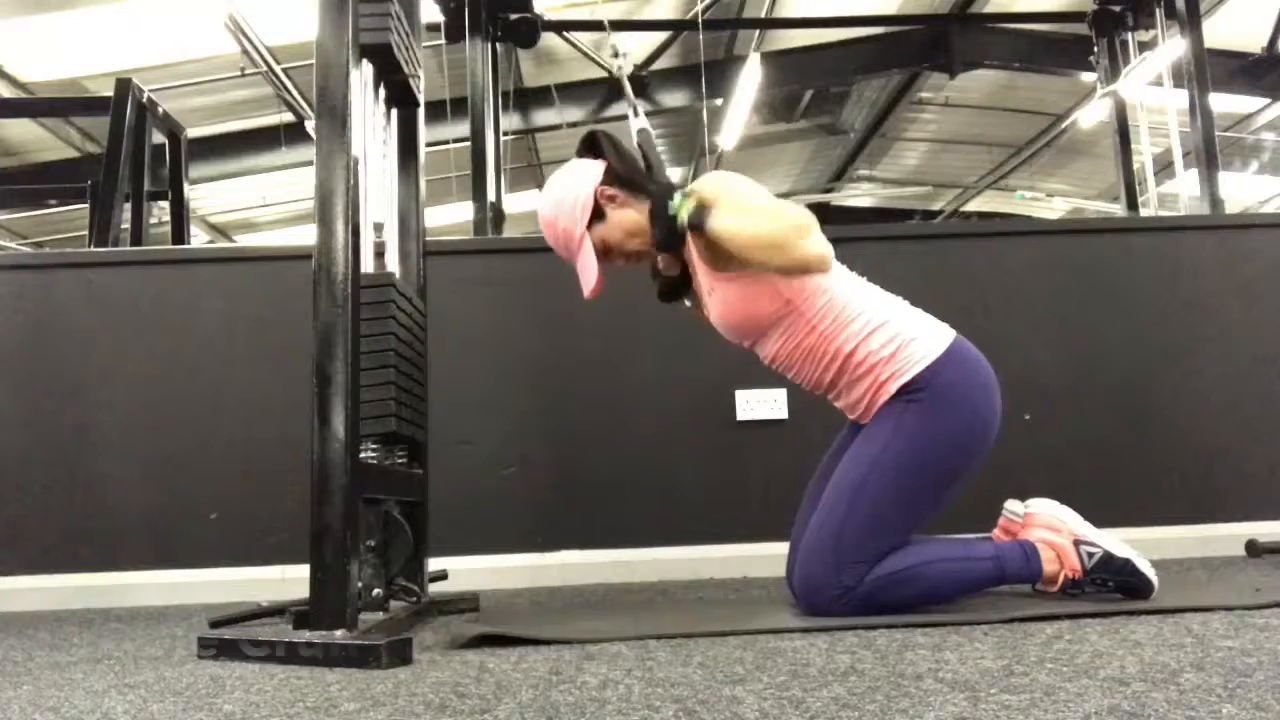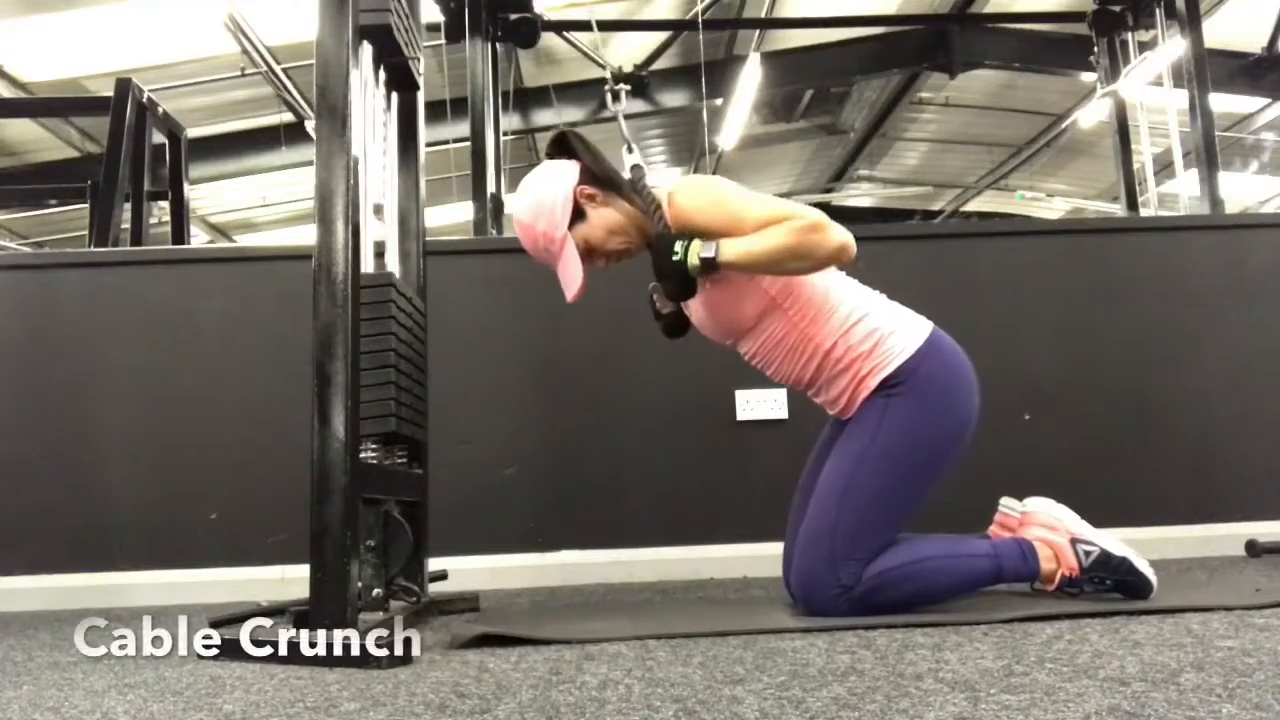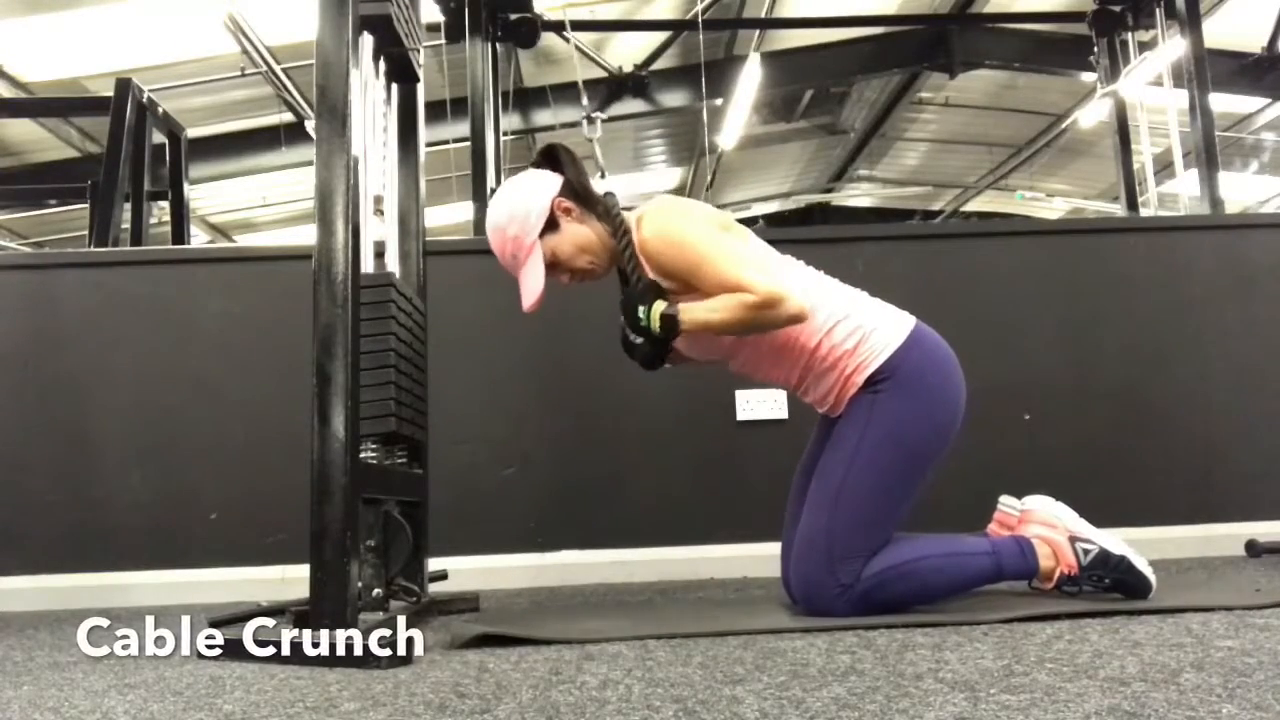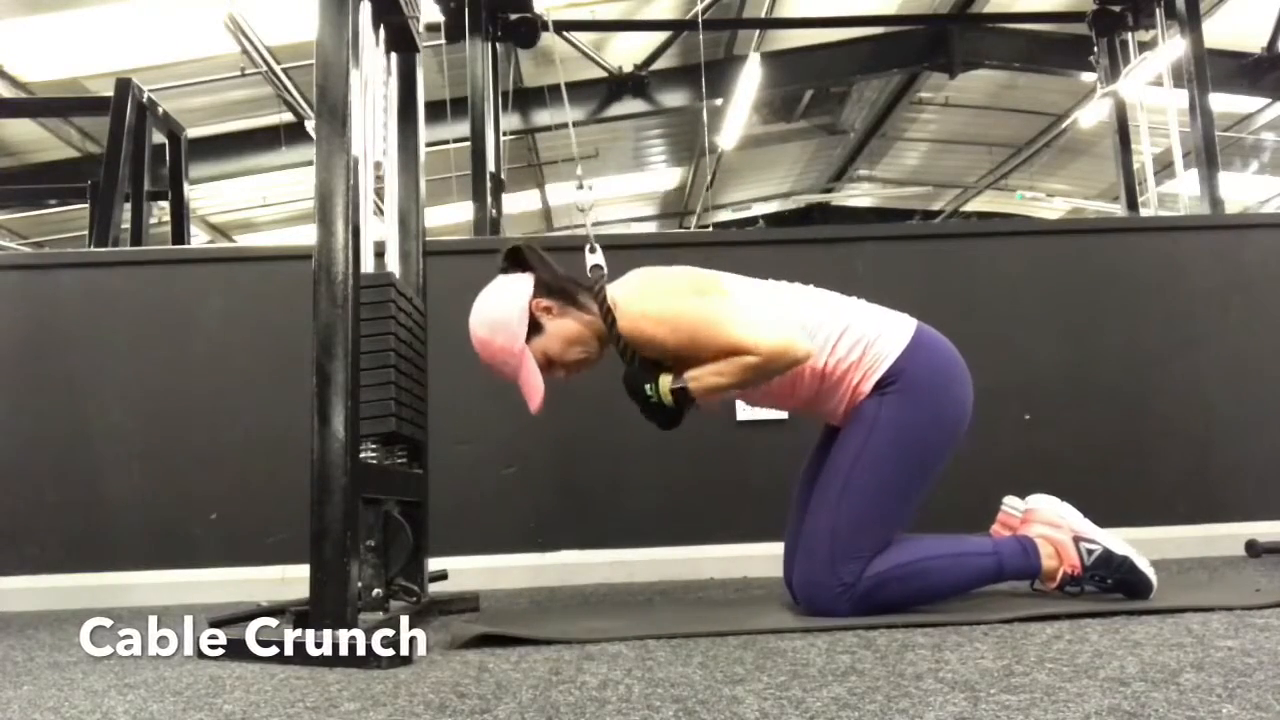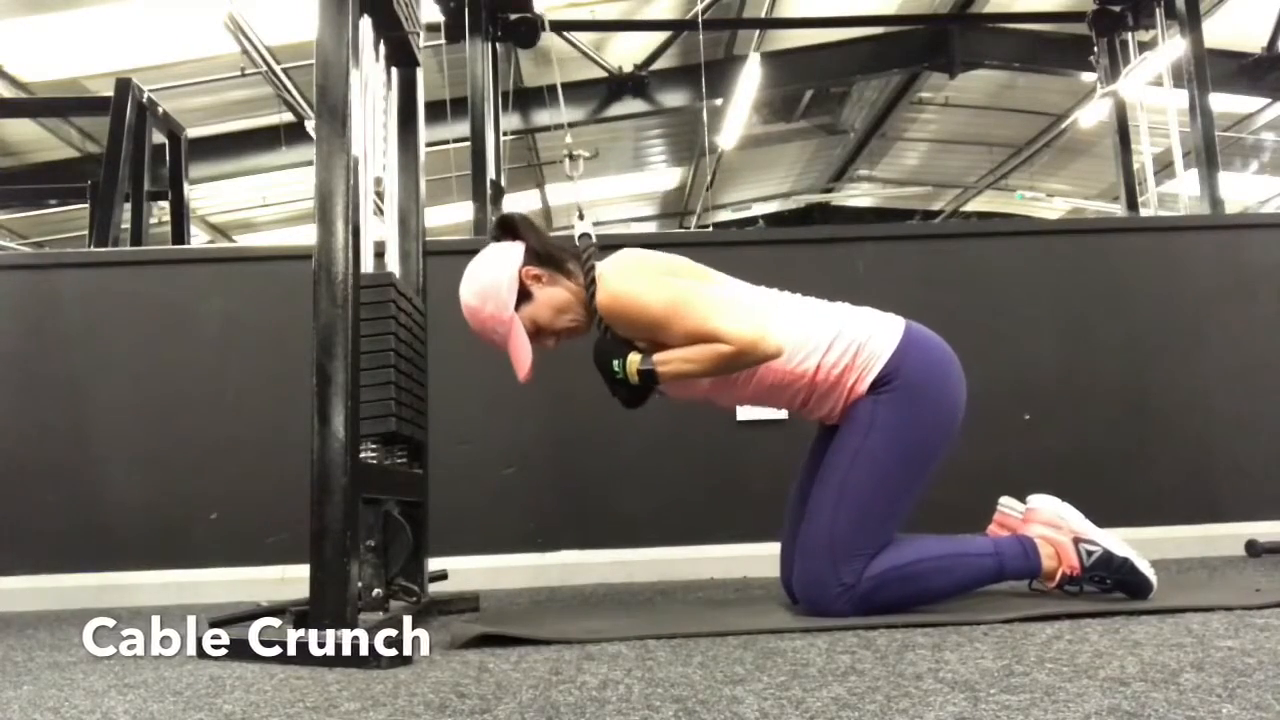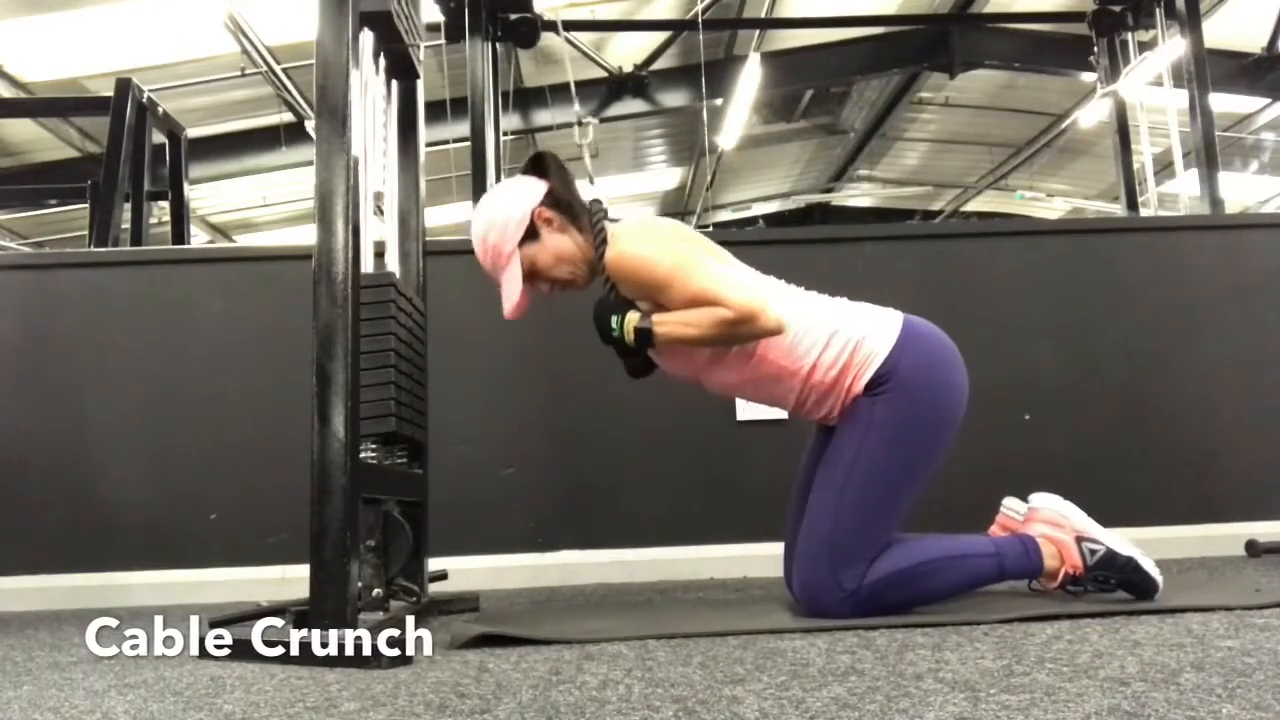
dt=0.7s
person 1, frame 1
left shoulder: (711, 197)
right shoulder: (690, 247)
left elbow: (810, 251)
left wrist: (697, 214)
right wrist: (686, 292)
left hip: (936, 388)
right hip: (902, 396)
left knee: (826, 587)
right knee: (812, 573)
left ankle: (1056, 556)
right ankle: (1016, 534)
person 1, frame 2
left shoulder: (690, 203)
right shoulder: (674, 246)
left elbow: (830, 239)
left wrist: (705, 256)
right wrist: (684, 312)
left hip: (914, 381)
right hip: (878, 392)
left knee: (826, 586)
right knee: (808, 575)
left ankle: (1053, 556)
right ankle: (1013, 532)
person 1, frame 3
left shoulder: (660, 229)
right shoulder: (644, 259)
left elbow: (783, 302)
left wrist: (668, 316)
right wrist: (665, 346)
left hip: (902, 377)
right hip: (873, 384)
left knee: (825, 588)
right knee: (807, 577)
left ankle: (1051, 554)
right ankle: (1014, 529)
person 1, frame 4
left shoulder: (639, 312)
right shoulder: (638, 314)
left elbow: (783, 346)
left wrist: (677, 388)
right wrist: (672, 390)
left hip: (912, 379)
right hip: (883, 388)
left knee: (829, 586)
right knee: (808, 577)
left ankle: (1053, 552)
right ankle: (1020, 532)
person 1, frame 5
left shoulder: (622, 288)
right shoulder: (620, 303)
left elbow: (758, 342)
left wrist: (644, 369)
right wrist: (645, 377)
left hip: (904, 376)
right hip: (871, 387)
left knee: (829, 588)
right knee: (806, 579)
left ankle: (1054, 552)
right ankle: (1011, 531)
person 1, frame 6
left shoulder: (630, 251)
right shoulder: (628, 270)
left elbow: (761, 315)
left wrist: (642, 327)
right wrist: (646, 350)
left hip: (903, 375)
right hip: (874, 382)
left knee: (827, 590)
right knee: (811, 574)
left ankle: (1054, 552)
right ankle: (1013, 531)
